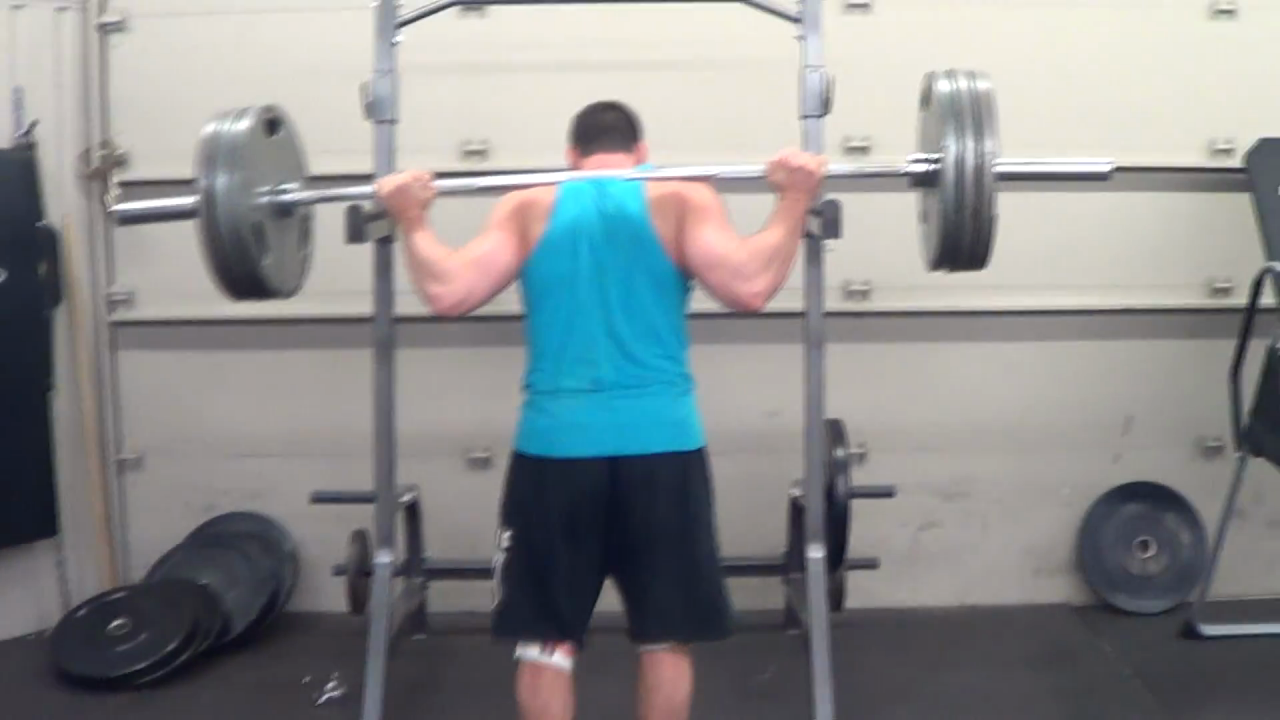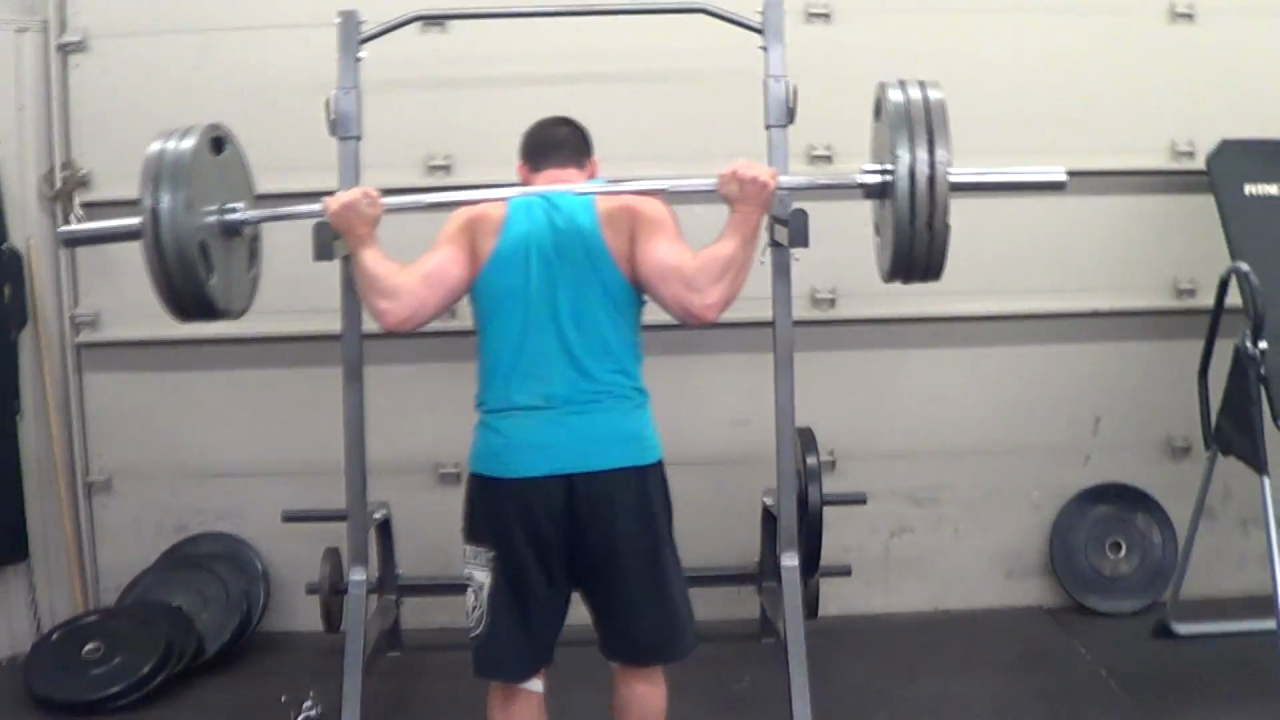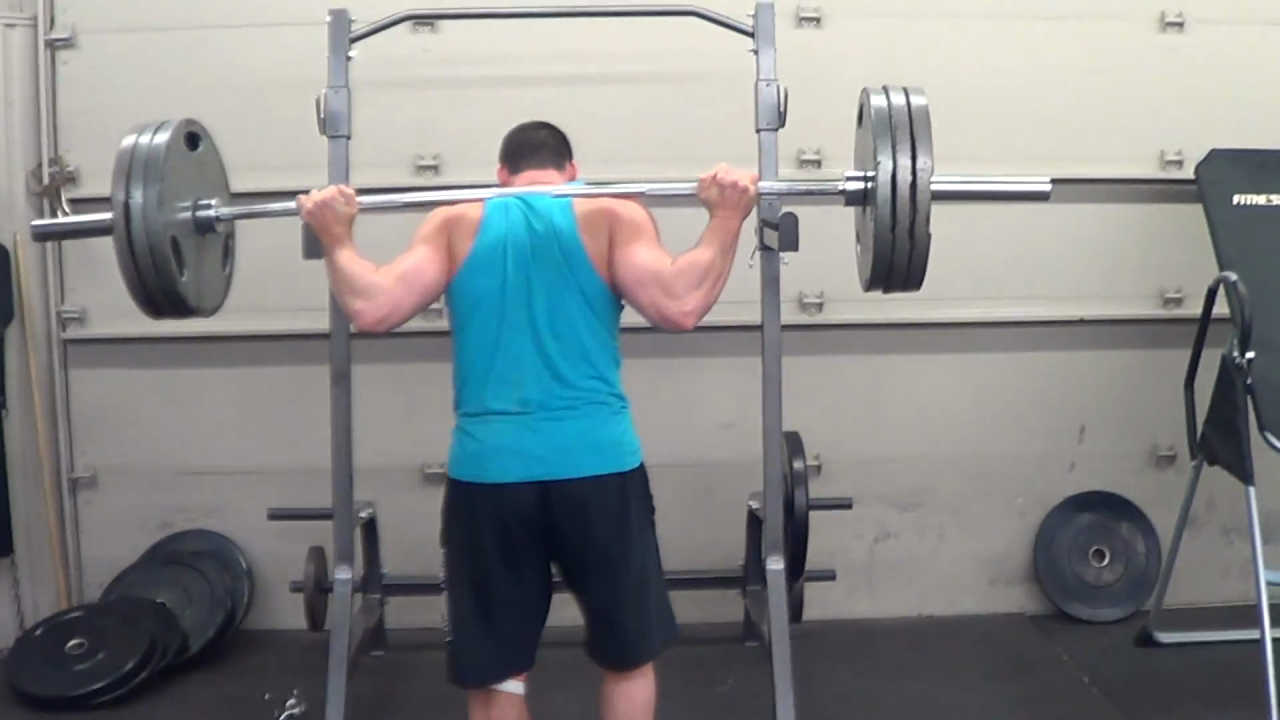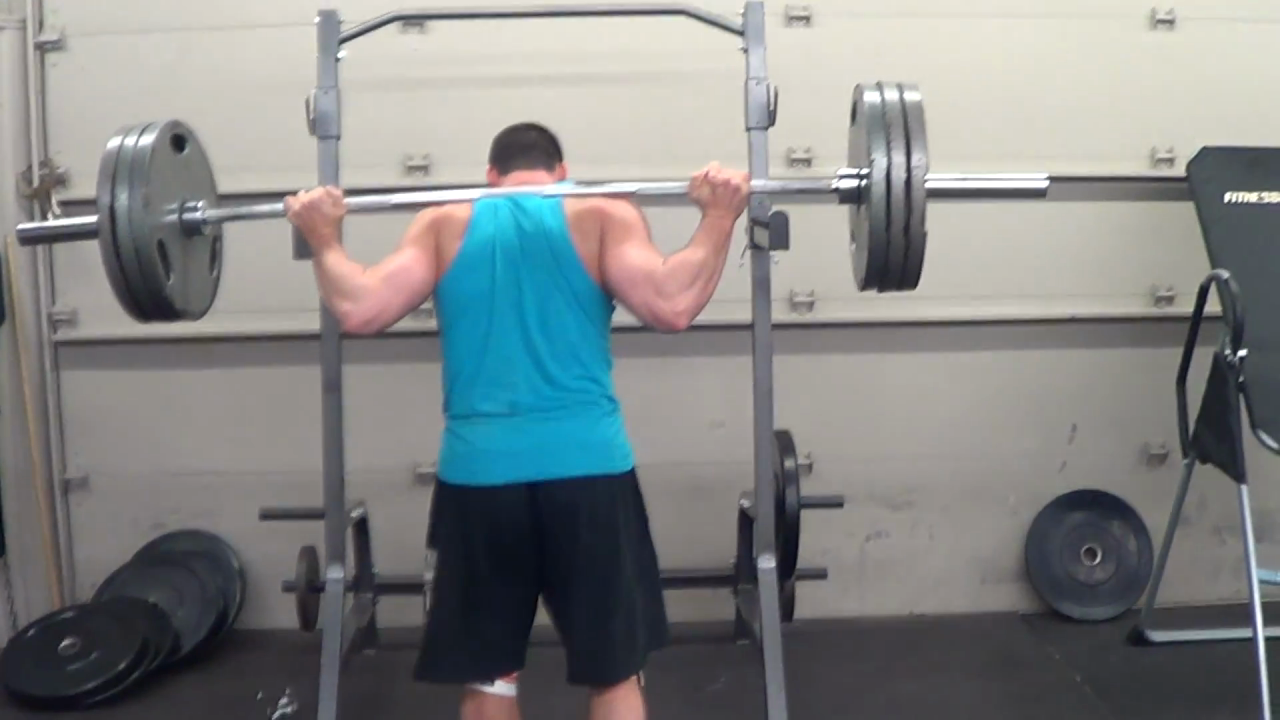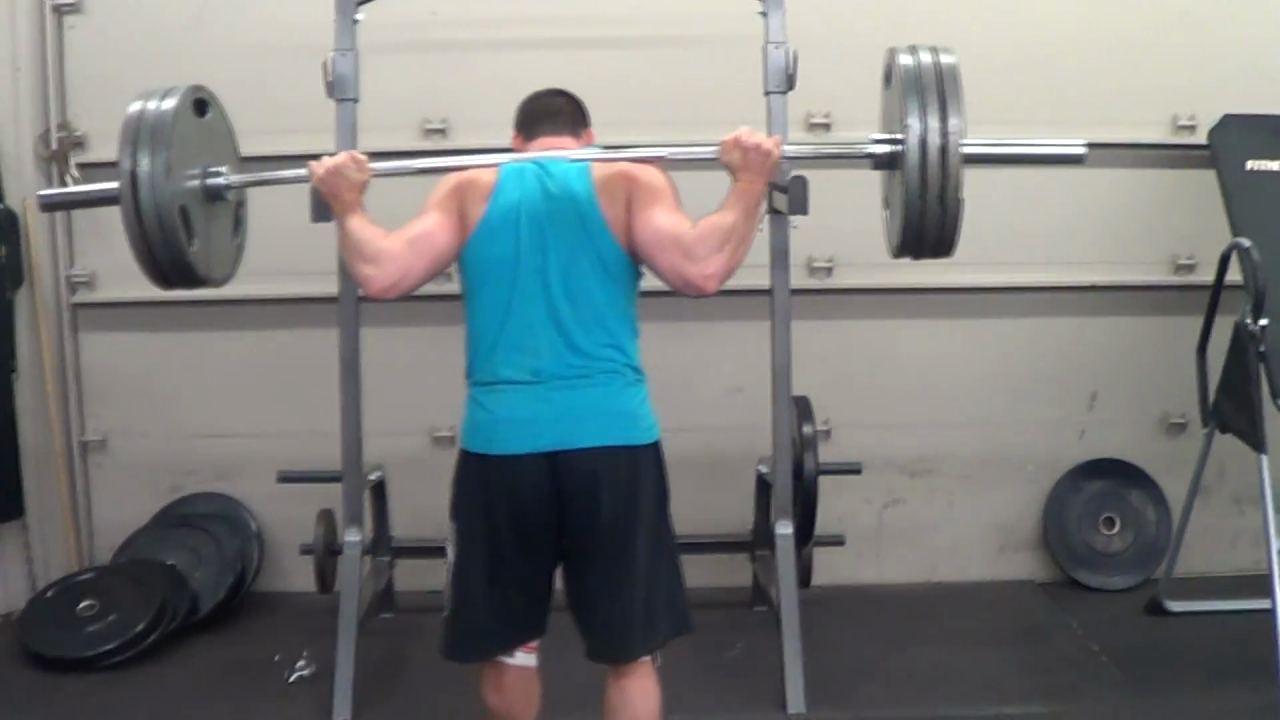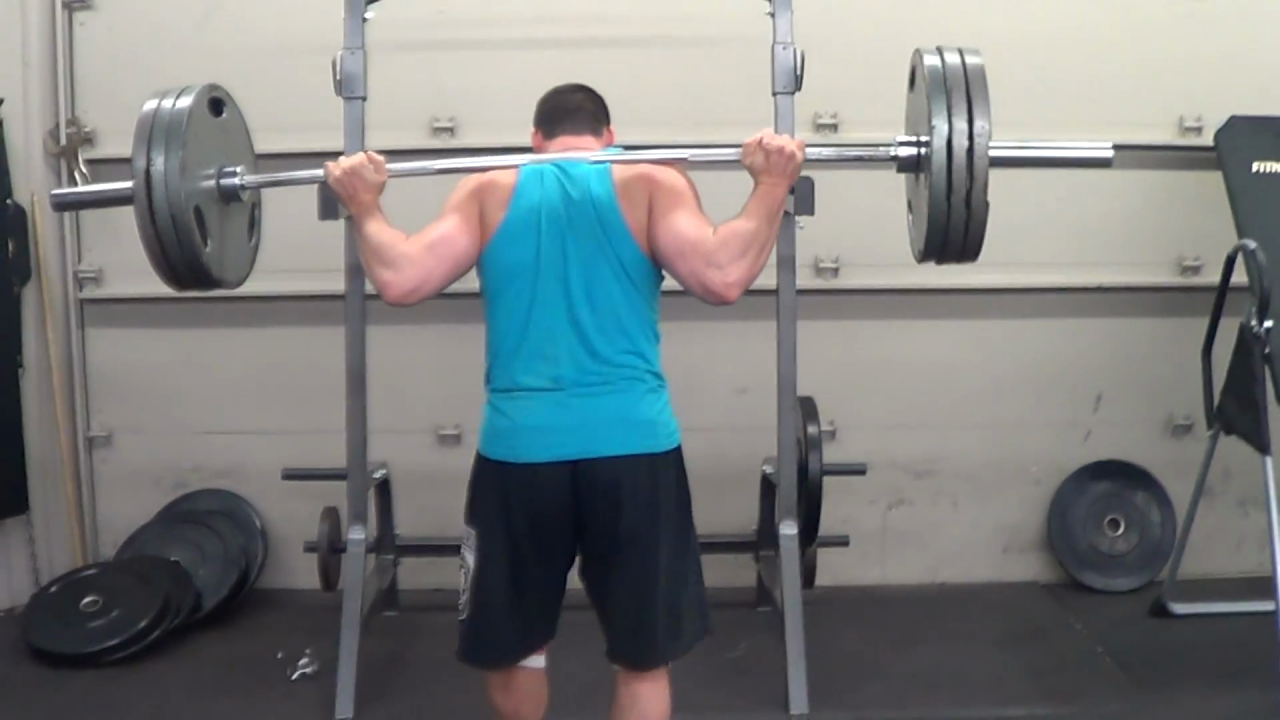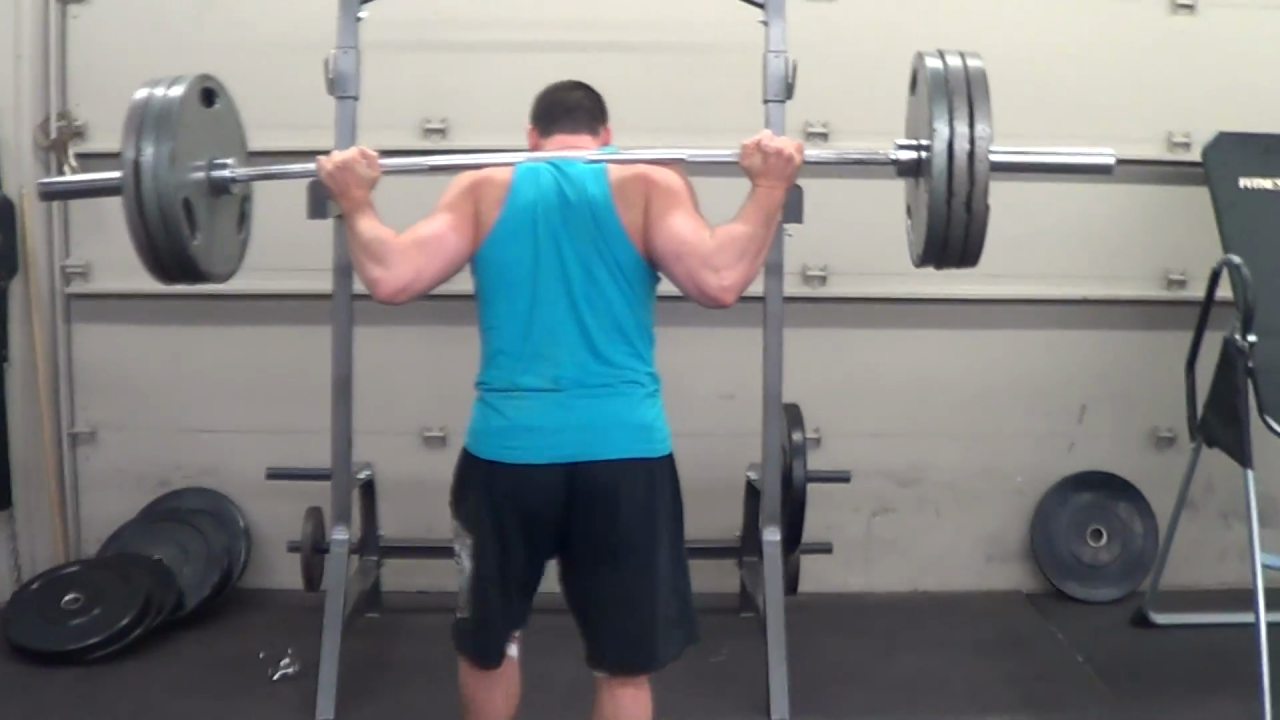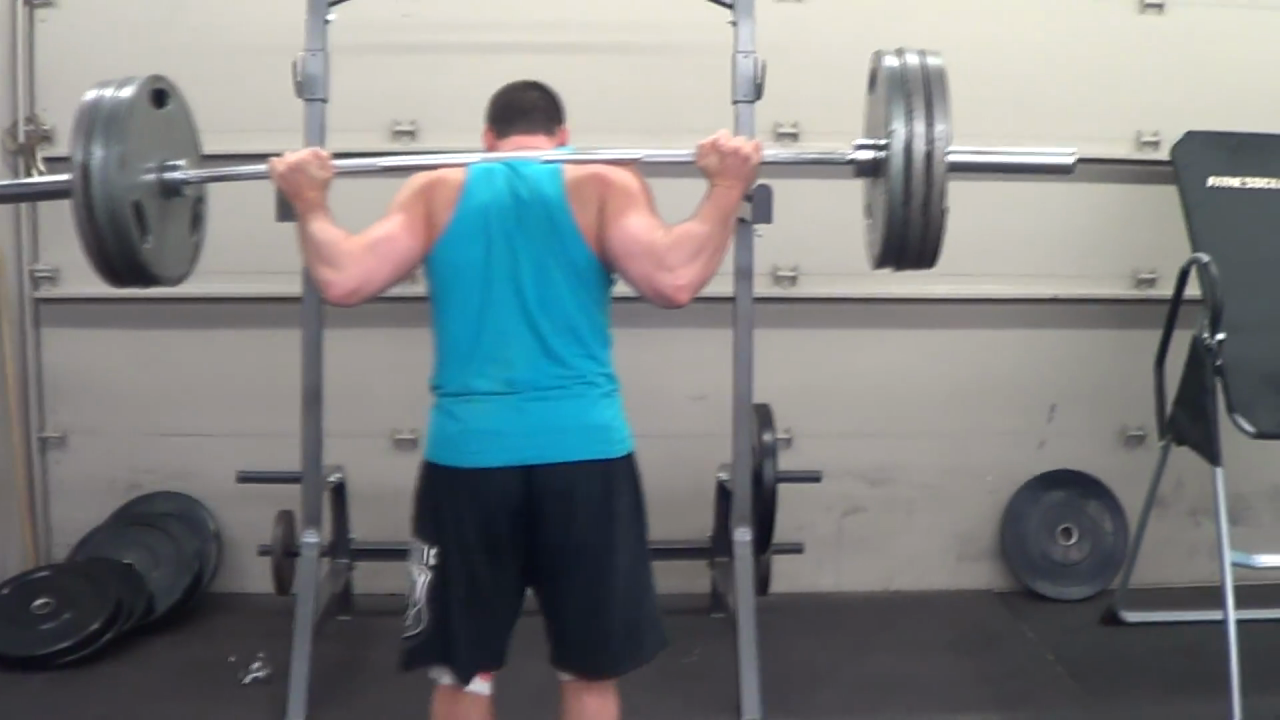
dt=0.2s
person 1, frame 1
left shoulder: (527, 208)
right shoulder: (682, 200)
left elbow: (449, 293)
right elbow: (747, 287)
left wrist: (411, 220)
right wrist: (794, 203)
left hip: (554, 448)
right hip: (662, 446)
left knee: (545, 638)
right knee: (665, 636)
person 1, frame 2
left shoulder: (477, 223)
right shoulder: (634, 213)
left elbow: (398, 309)
right elbow: (701, 300)
left wrist: (360, 237)
right wrist: (746, 215)
left hip: (511, 468)
right hip: (619, 462)
left knee: (516, 668)
right knee: (639, 655)
person 1, frame 3
left shoulder: (455, 224)
right shoulder: (613, 217)
left elbow: (372, 309)
right elbow: (679, 308)
left wrist: (336, 235)
right wrist: (726, 218)
left hip: (490, 472)
right hip: (598, 467)
right knee: (628, 654)
person 1, frame 4
left shoulder: (443, 225)
right shoulder: (604, 217)
left elbow: (359, 311)
right elbow: (672, 307)
left wrist: (324, 237)
right wrist: (718, 218)
left hip: (479, 474)
right hip: (589, 469)
right knee: (616, 671)
person 1, frame 5
left shoulder: (468, 190)
right shoulder: (629, 181)
left elbow: (383, 276)
right elbow: (700, 271)
left wrist: (347, 203)
right wrist: (749, 182)
left hip: (501, 443)
right hip: (613, 439)
left knee: (507, 643)
right knee: (630, 649)
person 1, frame 6
left shoulder: (488, 191)
right shoulder: (651, 184)
left elbow: (401, 281)
right elbow: (723, 278)
left wrist: (364, 204)
right wrist: (772, 184)
left hip: (519, 448)
right hip: (633, 446)
left knee: (512, 643)
right knee: (644, 654)
person 1, frame 7
left shoulder: (482, 189)
right shoulder: (648, 184)
left elbow: (392, 279)
right elbow: (719, 281)
left wrist: (355, 199)
right wrist: (769, 186)
left hip: (507, 448)
right hip: (625, 449)
left knee: (487, 641)
right knee: (624, 662)
person 1, frame 8
left shoulder: (435, 190)
right shoulder: (604, 184)
left elbow: (343, 281)
right elbow: (674, 281)
left wrist: (308, 200)
right wrist: (727, 186)
left hip: (467, 455)
right hip: (585, 453)
right knee: (590, 667)
